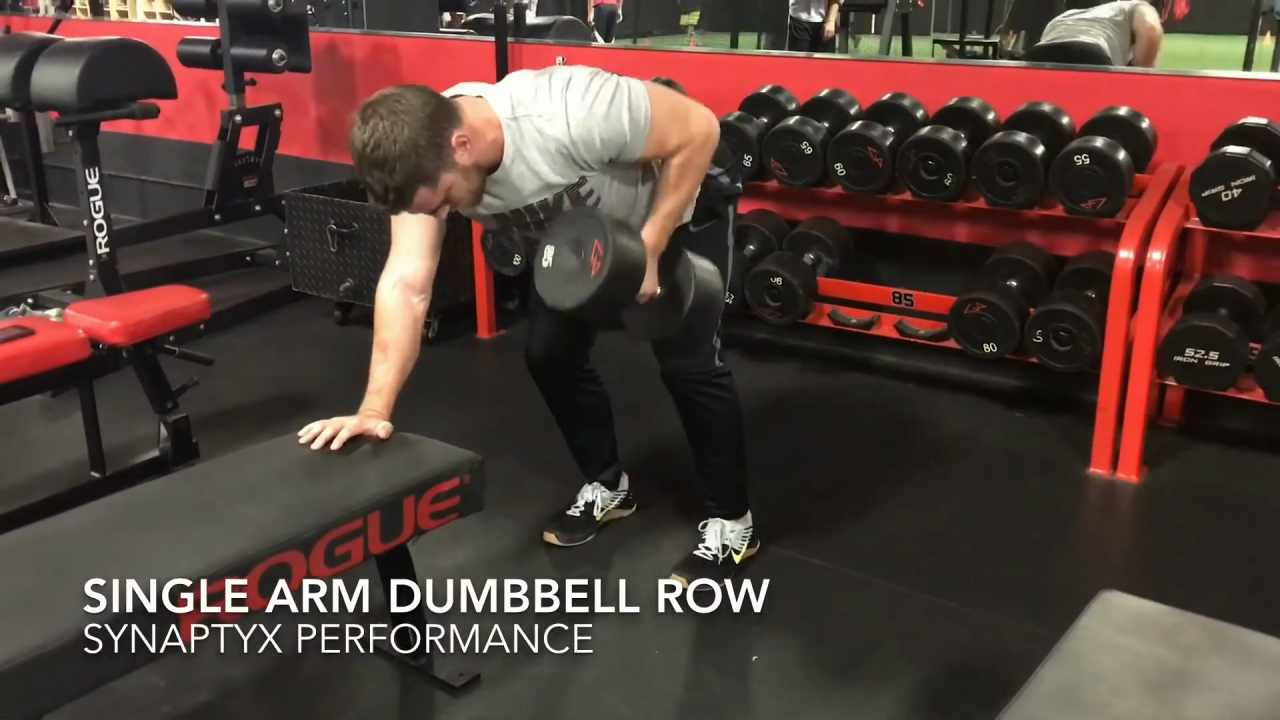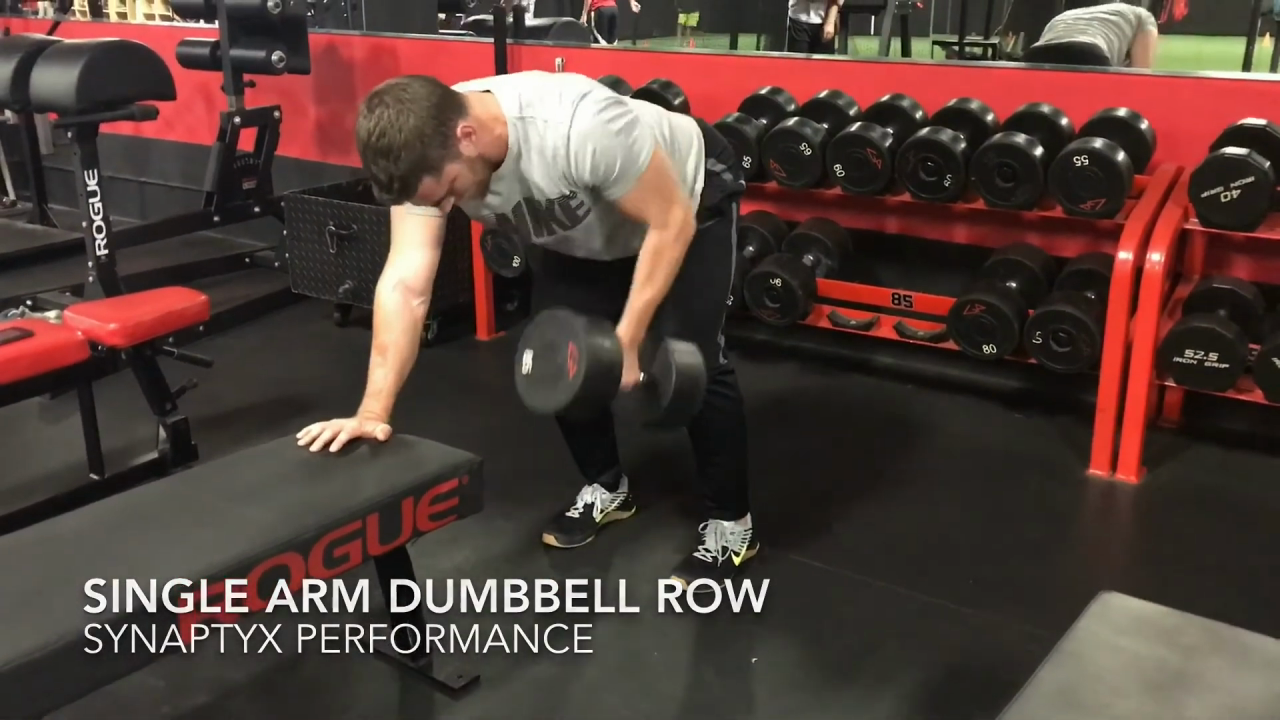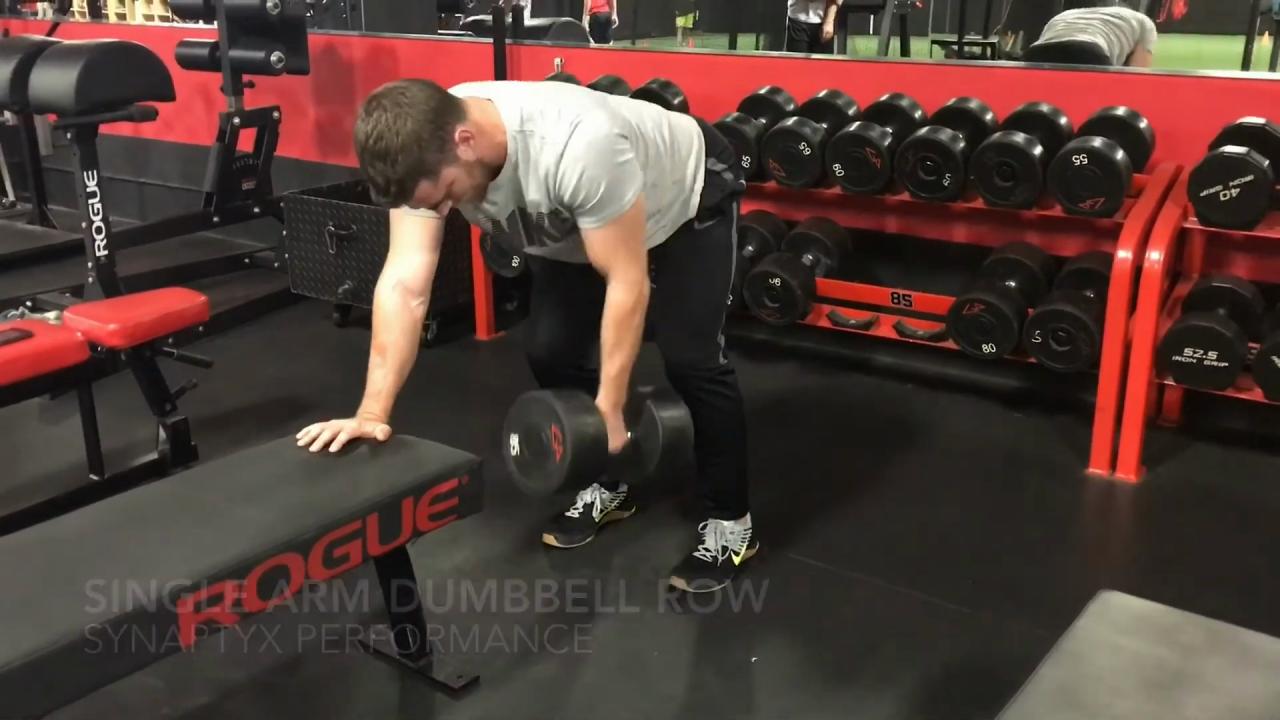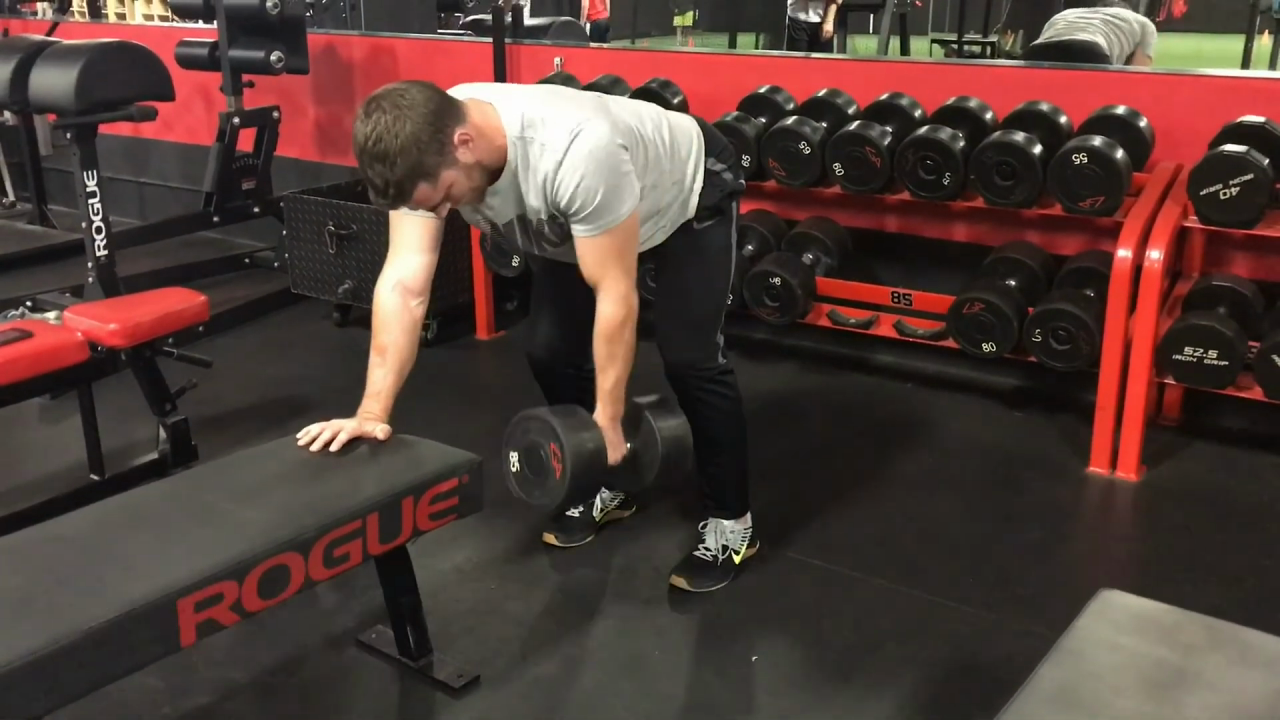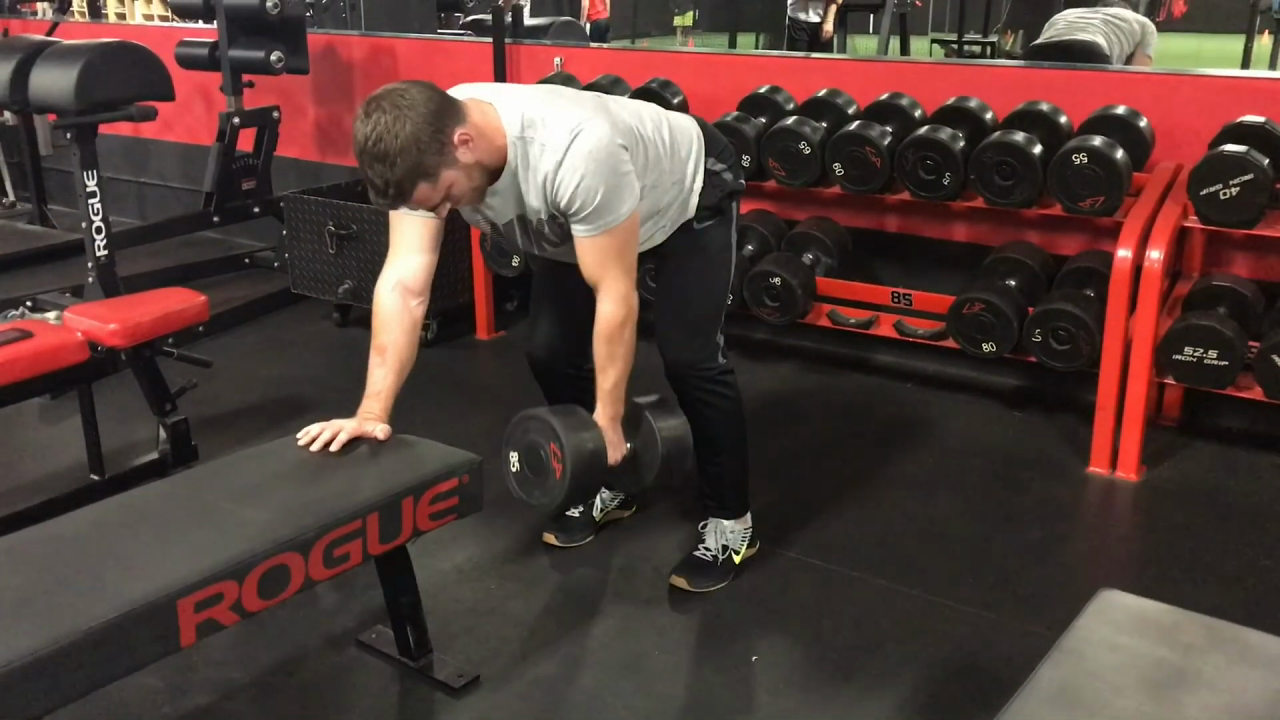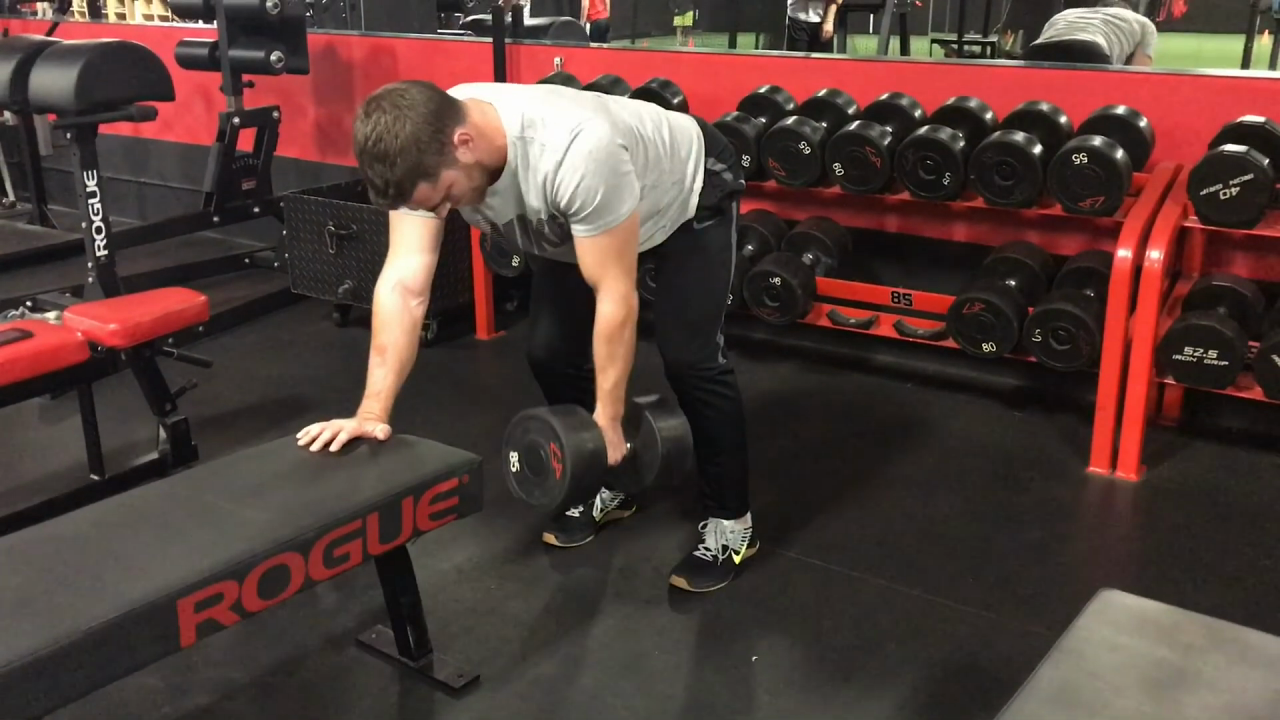
dt=0.3s
person 1, frame 1
left shoulder: (574, 114)
right shoulder: (424, 154)
left elbow: (698, 130)
right elbow: (406, 283)
left wrist: (646, 250)
right wrist: (374, 409)
left hip: (684, 194)
left knee: (684, 363)
right knee: (549, 353)
left ankle: (731, 522)
right ankle: (607, 486)
person 1, frame 2
left shoulder: (579, 127)
right shoulder: (427, 150)
left elbow: (672, 223)
right elbow: (406, 283)
left wrist: (627, 340)
right wrist: (373, 412)
left hip: (687, 202)
left ankle: (731, 524)
right ankle: (606, 486)
person 1, frame 3
left shoulder: (576, 147)
right shoulder: (425, 150)
left elbow: (628, 282)
right elbow: (405, 284)
left wrist: (610, 407)
right wrist: (373, 412)
left hip: (688, 194)
left knee: (689, 359)
right knee: (550, 352)
left ankle: (731, 523)
right ankle: (606, 488)
person 1, frame 4
left shoulder: (576, 153)
right shoulder: (424, 151)
left elbow: (615, 296)
right elbow: (404, 284)
left wrist: (607, 420)
right wrist: (372, 412)
left hip: (689, 192)
left knee: (687, 358)
right knee: (550, 352)
left ankle: (731, 522)
right ankle: (605, 487)
person 1, frame 5
left shoulder: (576, 154)
right shoulder: (423, 151)
left elbow: (615, 296)
right elbow: (404, 283)
left wrist: (607, 420)
right wrist: (372, 412)
left hip: (688, 192)
left knee: (687, 358)
right knee: (550, 353)
left ankle: (731, 522)
right ankle: (606, 488)
person 1, frame 6
left shoulder: (576, 152)
right shoulder: (424, 152)
left elbow: (615, 296)
right elbow: (404, 284)
left wrist: (607, 420)
right wrist: (372, 412)
left hip: (688, 192)
left knee: (687, 357)
right knee: (550, 352)
left ankle: (731, 521)
right ankle: (606, 487)
